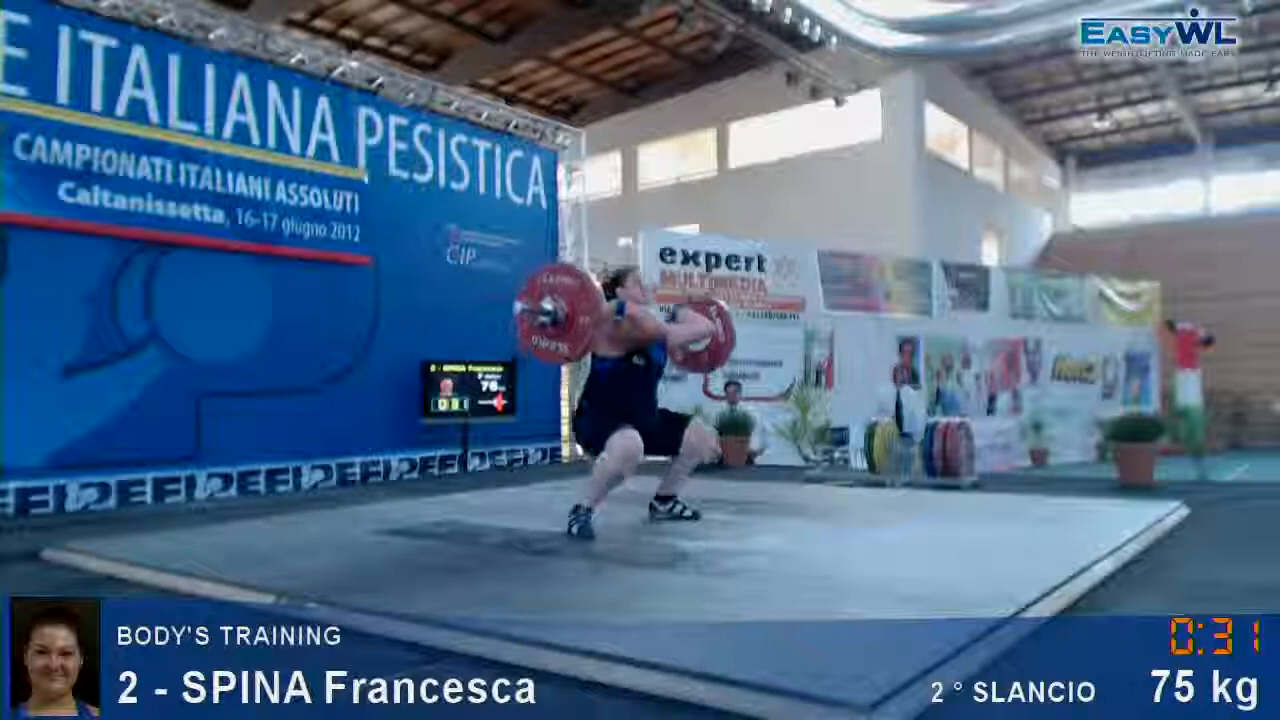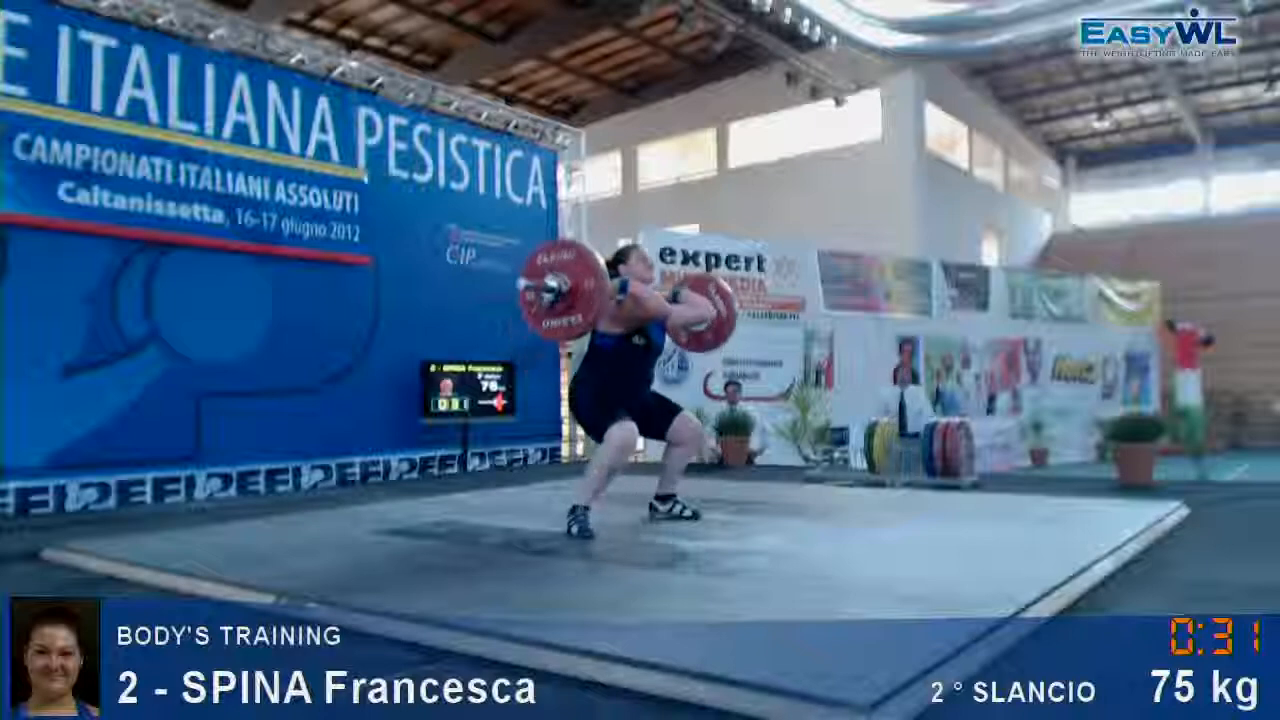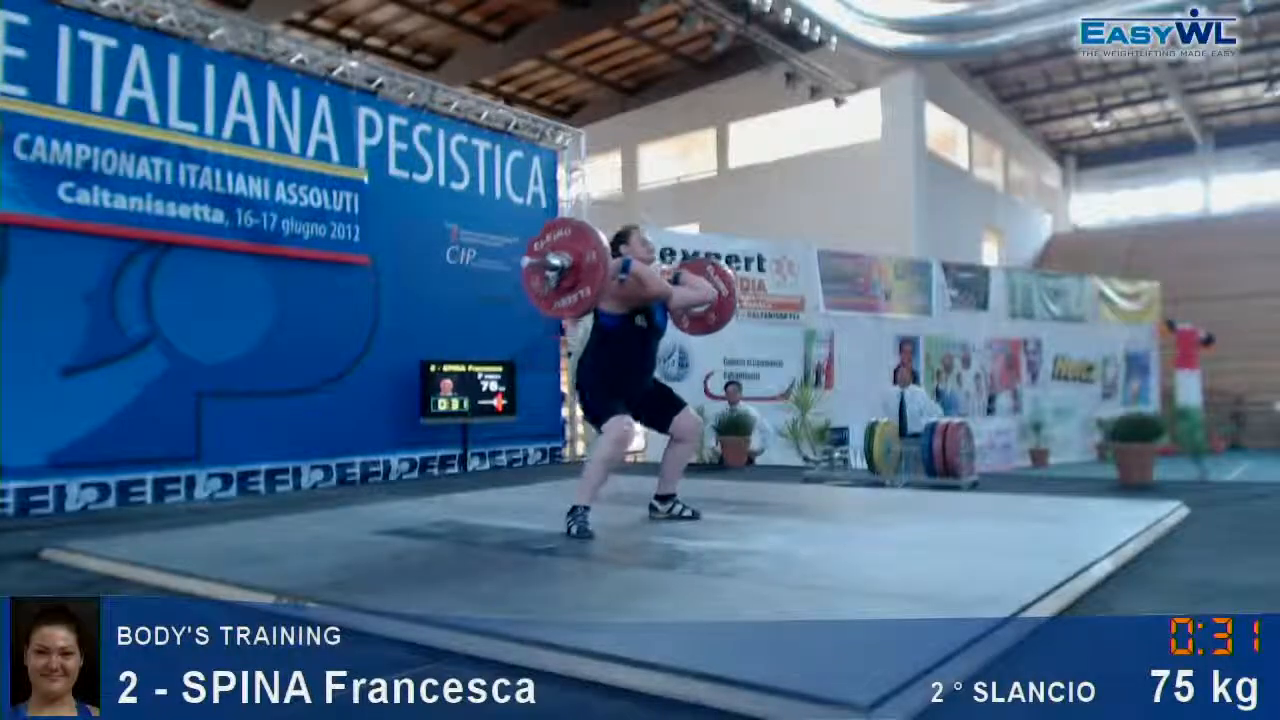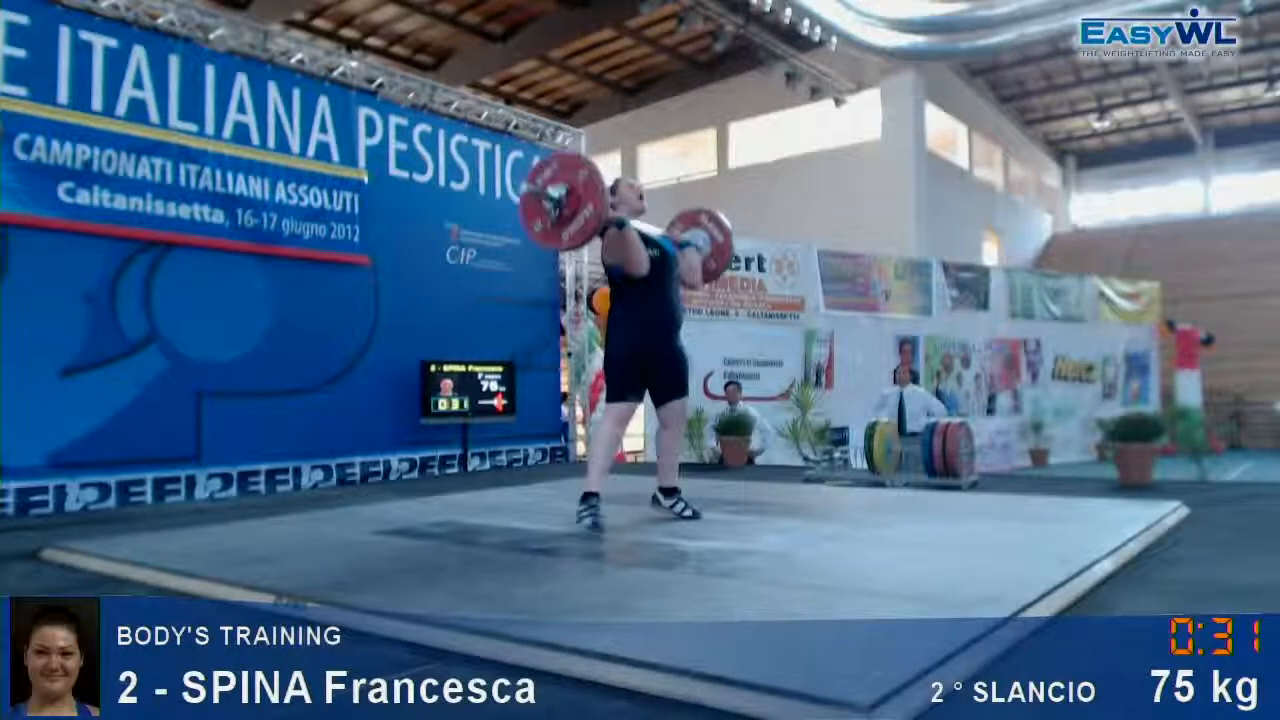
dt=0.3s
person 1, frame 1
left shoulder: (657, 333)
right shoulder: (616, 328)
left elbow: (706, 328)
right elbow: (654, 329)
left wrist: (678, 312)
right wrist: (619, 307)
left hip: (641, 419)
right hip: (598, 421)
left knee: (704, 438)
right knee: (629, 446)
left ankle: (664, 501)
right ankle: (582, 511)
person 1, frame 2
left shoulder: (656, 307)
right shoulder: (618, 307)
left elbow: (706, 312)
right elbow: (659, 309)
left wrist: (679, 293)
right wrist: (622, 286)
left hip: (634, 397)
right hip: (595, 397)
left knee: (690, 431)
right knee: (624, 437)
left ankle: (663, 500)
right ankle: (579, 511)
person 1, frame 3
left shoulder: (657, 291)
right shoulder: (620, 286)
left elbow: (708, 294)
right elbow: (659, 289)
left wrist: (681, 275)
right wrist: (626, 266)
left hip: (639, 381)
right hip: (602, 380)
left knee: (689, 426)
right knee: (619, 432)
left ankle: (663, 500)
right ankle: (578, 511)
person 1, frame 4
left shoulder: (659, 241)
right shoulder: (617, 236)
left elbow: (692, 280)
right elbow: (639, 267)
left wrist: (689, 244)
right wrist: (618, 222)
left hip: (665, 345)
right hip: (630, 340)
left knee: (674, 417)
right knee: (618, 413)
left ankle: (667, 492)
right ankle: (590, 498)
